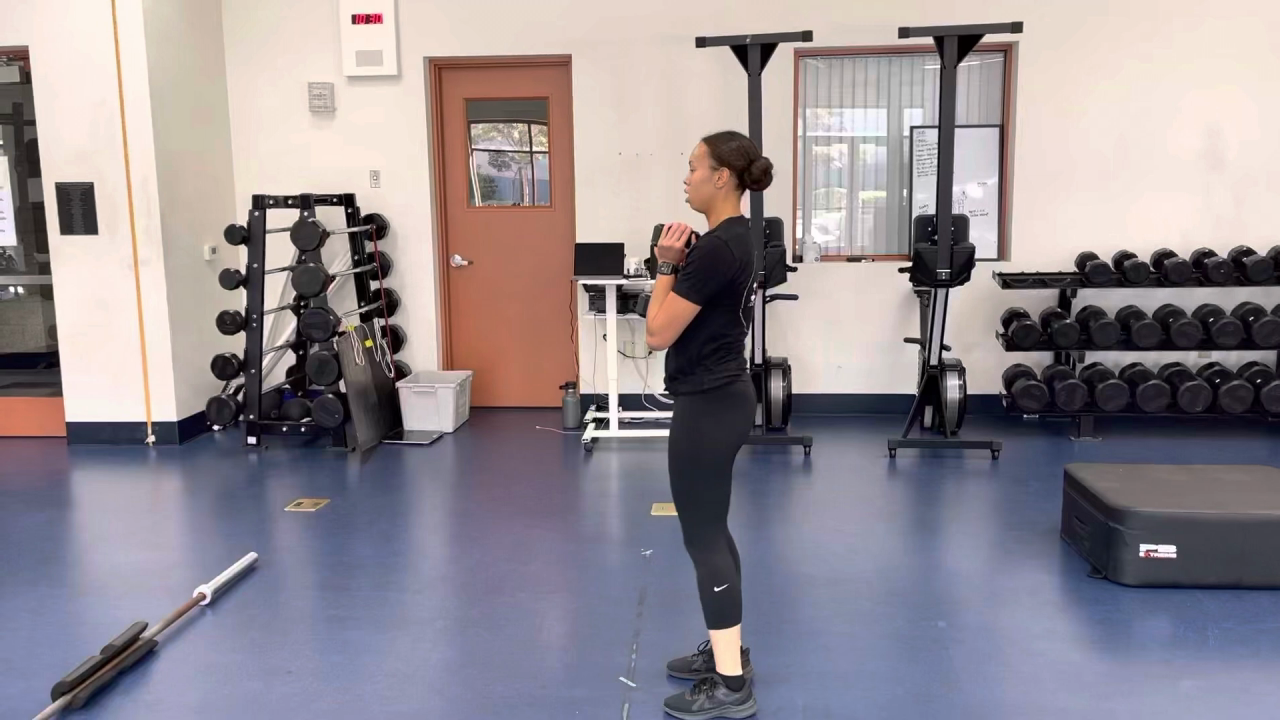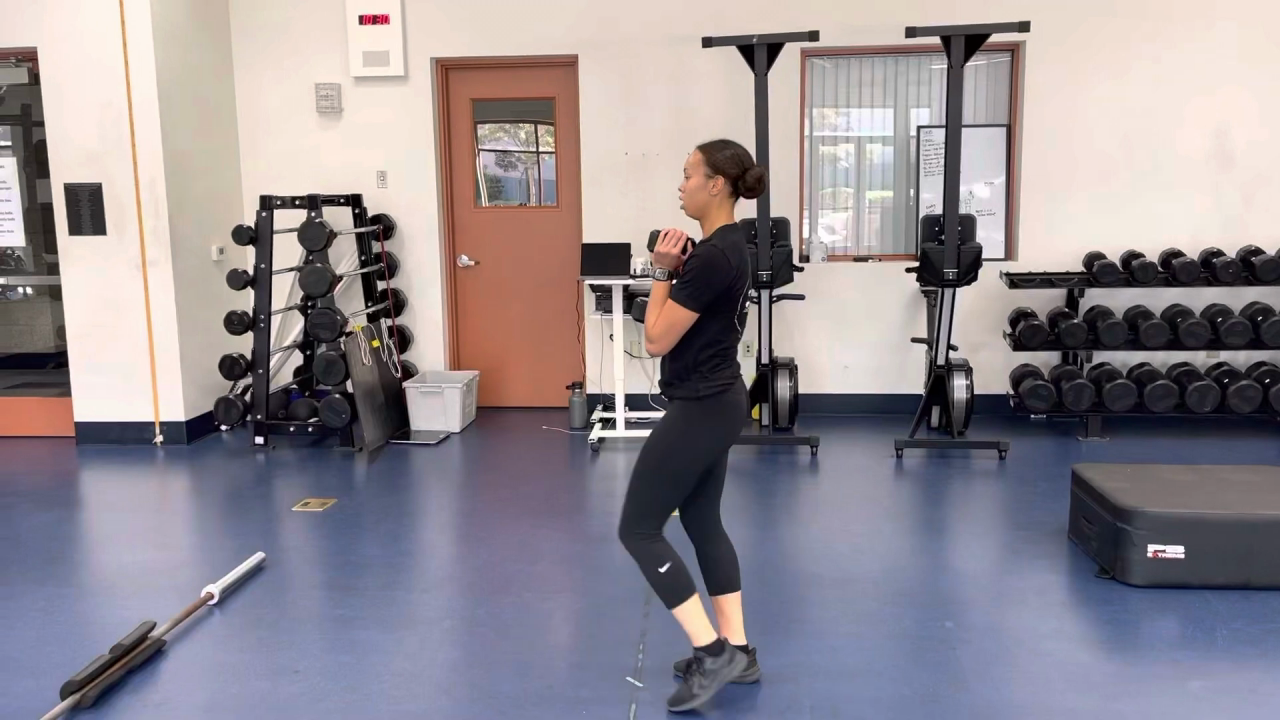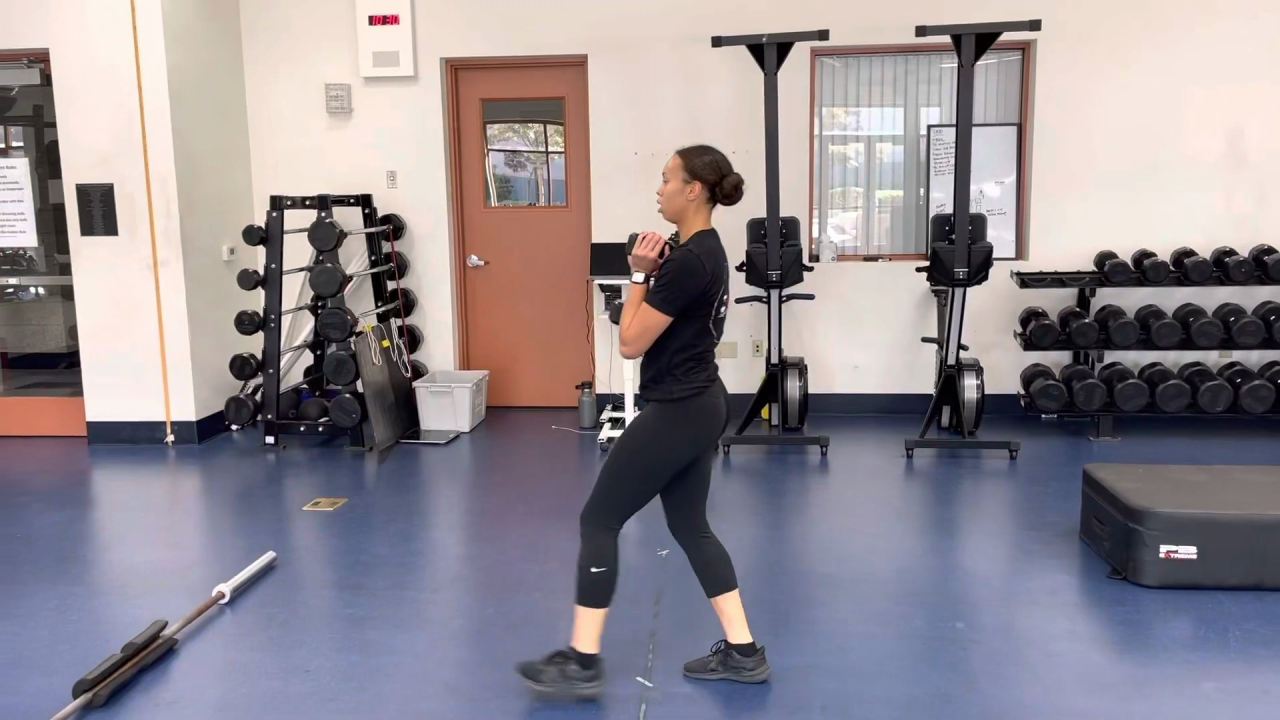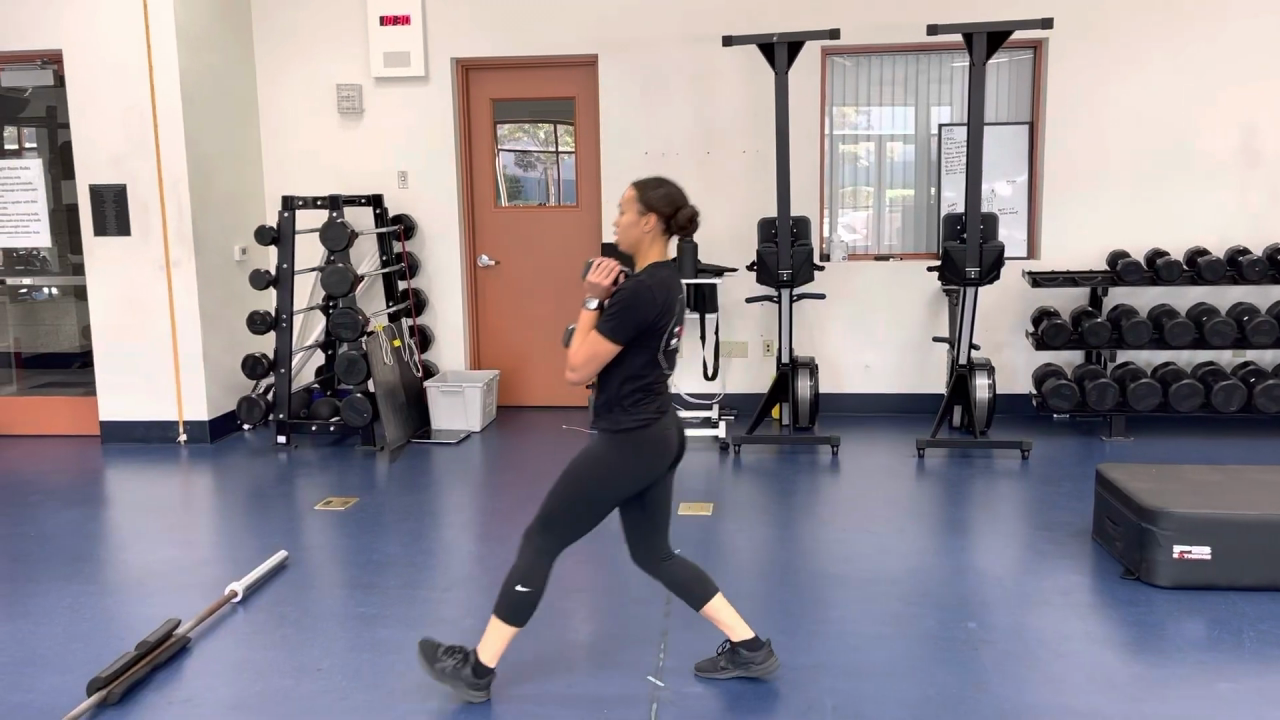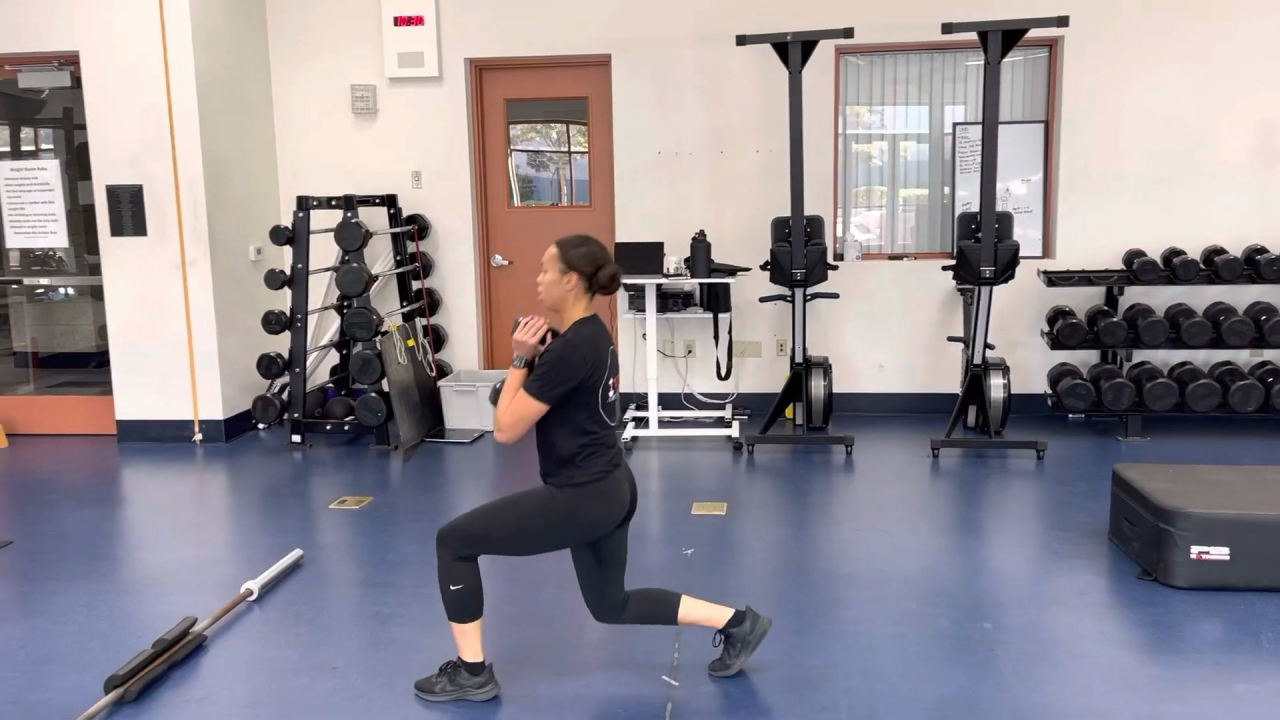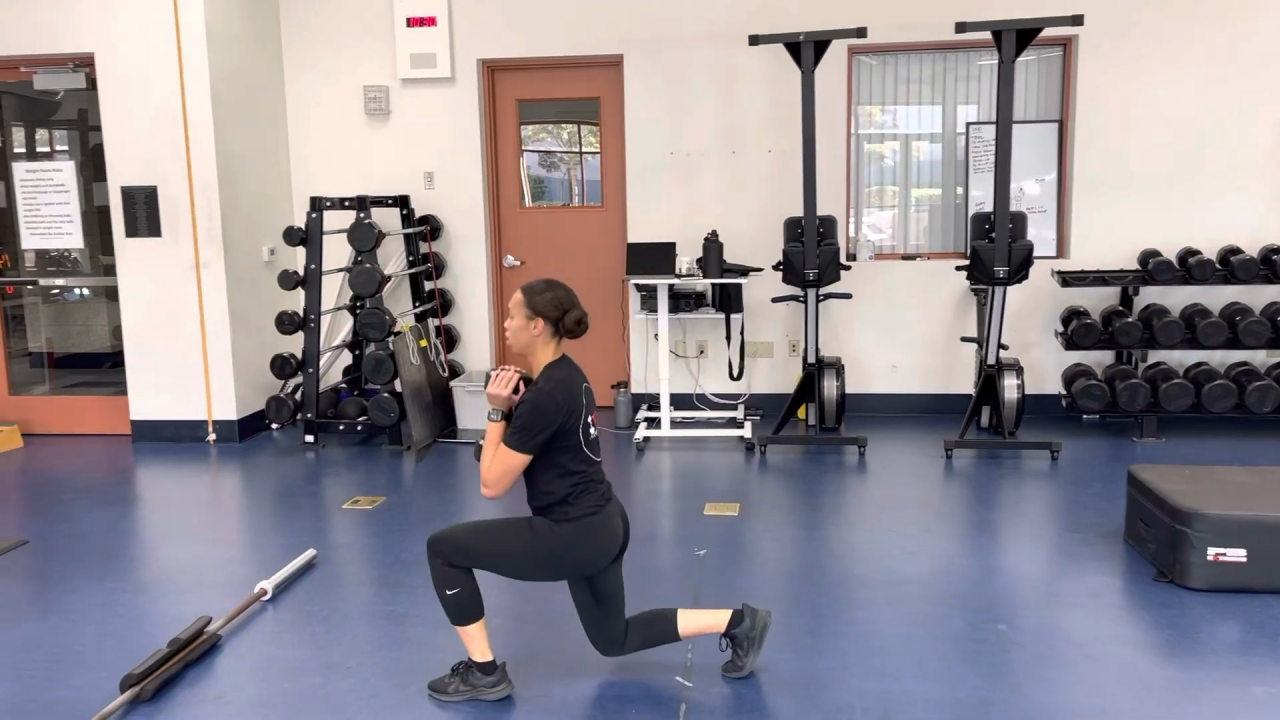
dt=0.3s
person 1, frame 1
left shoulder: (717, 247)
right shoulder: (733, 238)
left elbow: (658, 333)
left wrist: (666, 266)
right wrist: (679, 263)
left hip: (708, 405)
right hip: (723, 396)
left knee: (704, 538)
right knee: (711, 529)
right ankle: (726, 654)
person 1, frame 2
left shoulder: (714, 254)
right shoulder: (726, 246)
left elbow: (657, 340)
left wrist: (662, 272)
right wrist: (675, 270)
left hip: (700, 409)
right hip: (717, 402)
left knee: (638, 528)
right knee: (702, 523)
left ankle: (712, 653)
right ankle: (736, 648)
person 1, frame 3
left shoulder: (688, 259)
right shoulder: (704, 250)
left elbow: (632, 342)
left wrist: (640, 275)
right wrist: (653, 273)
left hip: (675, 411)
right hip: (700, 404)
left knee: (598, 522)
right knee: (690, 527)
left ankle: (583, 661)
right ankle: (742, 651)
person 1, frame 4
left shoulder: (640, 291)
right shoulder: (662, 281)
left elbow: (576, 369)
left wrist: (593, 302)
right wrist: (606, 299)
left hip: (628, 442)
right hip: (658, 436)
left knee: (541, 542)
right knee: (652, 553)
left ankle: (478, 668)
right ankle: (748, 645)
person 1, frame 5
left shoulder: (571, 346)
right shoulder: (590, 333)
left elbow: (506, 430)
left wrist: (521, 360)
right wrist: (536, 356)
left hip: (580, 497)
right hip: (610, 490)
left knee: (454, 540)
right knee: (611, 604)
left ankle: (471, 671)
right ankle: (737, 623)
person 1, frame 6
left shoulder: (545, 397)
right shoulder: (564, 374)
left elbow: (492, 484)
left wrist: (498, 413)
right wrist: (512, 410)
left hip: (573, 536)
right hip: (601, 526)
left knee: (444, 548)
right knee: (614, 638)
left ankle: (483, 672)
right ankle: (739, 623)
